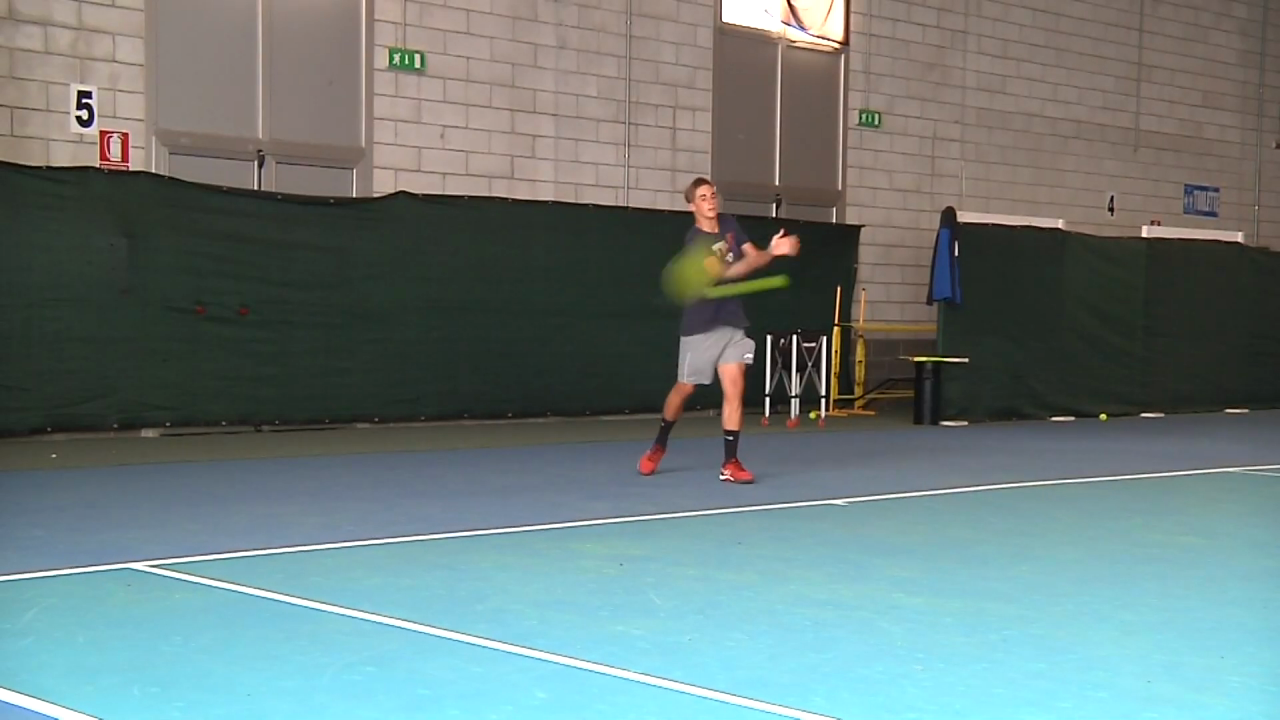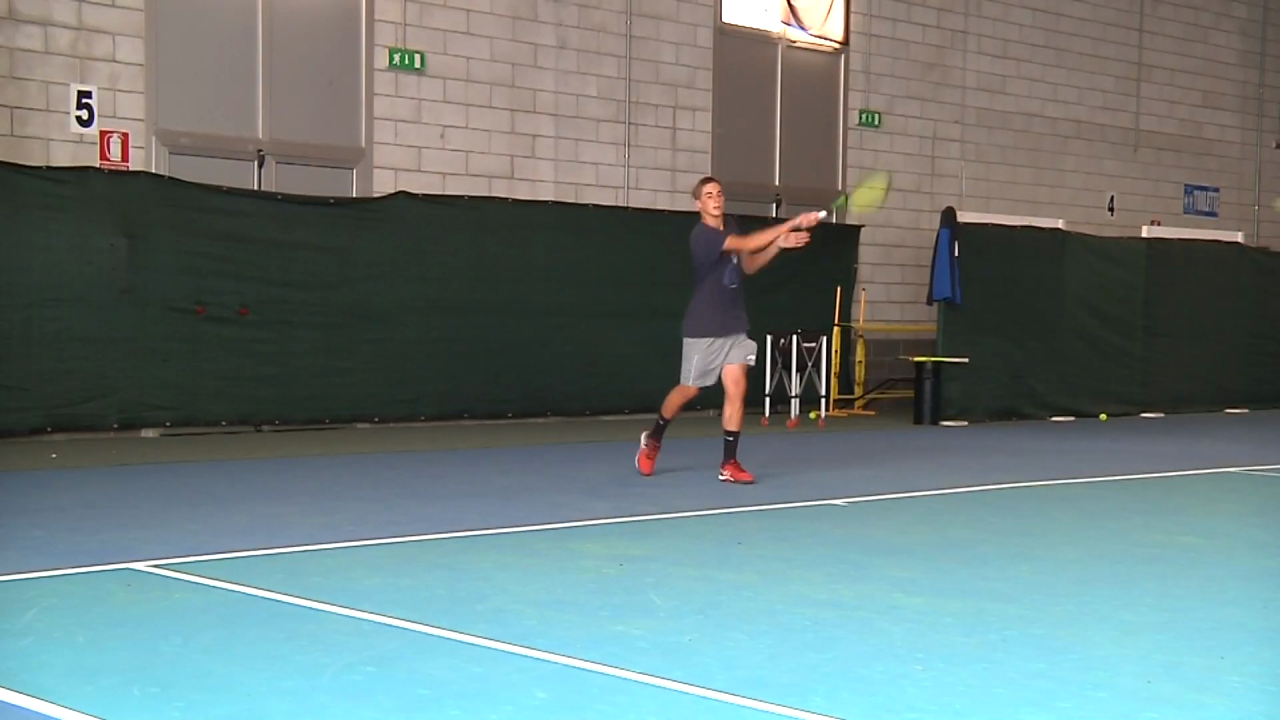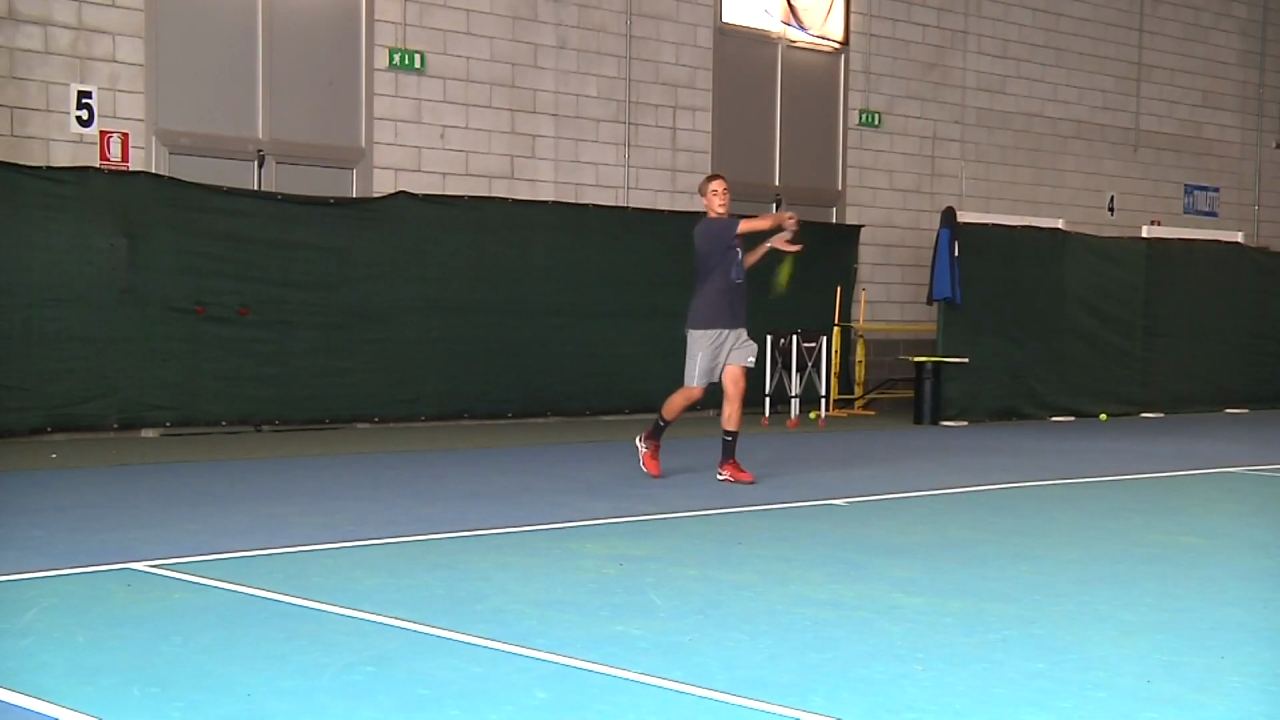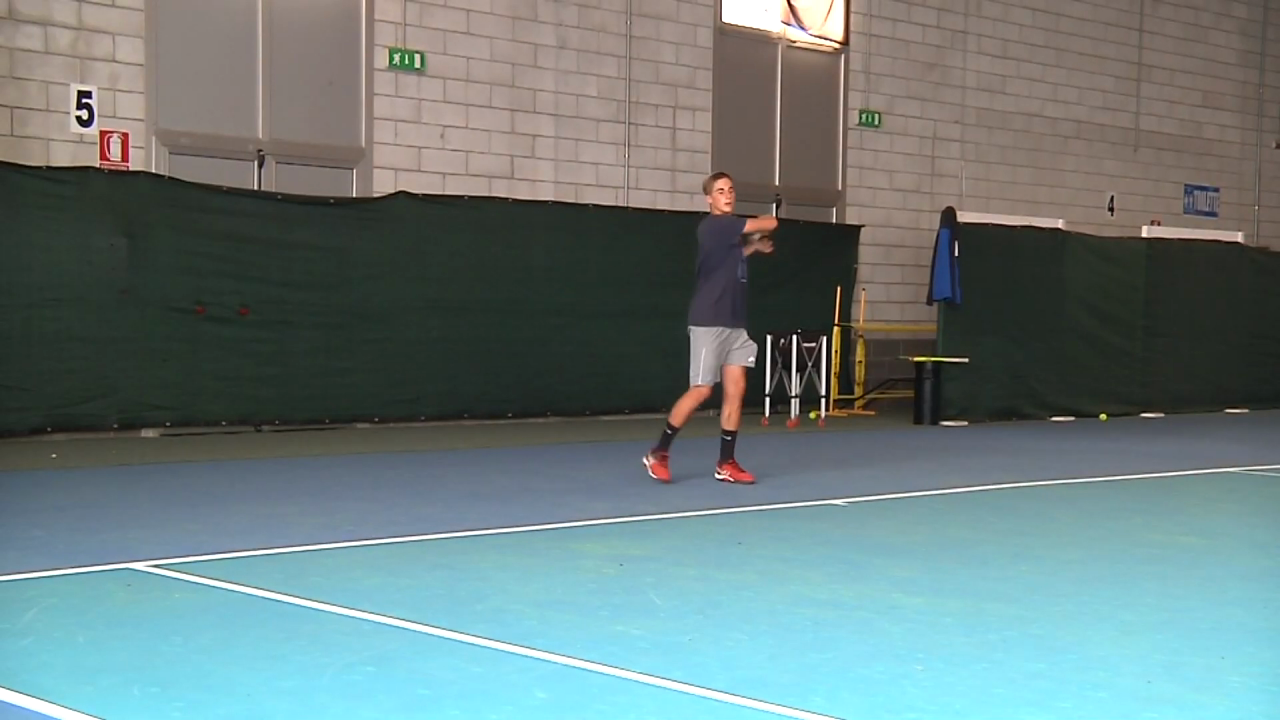
dt=0.1s
person 1, frame 1
left shoulder: (730, 225)
right shoulder: (695, 239)
left elbow: (753, 258)
right elbow: (724, 273)
left wrist: (773, 251)
right wrist: (766, 254)
left hip: (732, 323)
right hip: (700, 326)
left knee: (733, 389)
right knee: (685, 388)
left ankle: (730, 463)
right ankle: (659, 446)
person 1, frame 2
left shoulder: (730, 228)
right shoulder: (702, 235)
left elbow: (746, 266)
right elbow: (749, 244)
left wrist: (780, 244)
right wrist: (791, 225)
left hip: (734, 325)
right hip: (704, 327)
left knee: (736, 389)
right knee: (689, 389)
left ankle: (730, 464)
right ankle: (652, 439)
person 1, frame 3
left shoulder: (726, 227)
right shoulder: (711, 227)
left elbow: (737, 264)
right elbow: (765, 222)
left wrist: (770, 244)
right wrist: (784, 218)
left hip: (734, 323)
right hip: (707, 323)
left knee: (735, 388)
right knee: (694, 391)
left ankle: (728, 463)
right ankle: (650, 439)
person 1, frame 4
left shoulder: (725, 227)
right shoulder: (718, 224)
right elbow: (769, 223)
left wrist: (753, 245)
right wrist: (757, 231)
left hip: (732, 322)
right hip: (708, 321)
left knee: (735, 389)
right knee: (701, 390)
left ankle: (725, 462)
right ankle: (658, 453)
